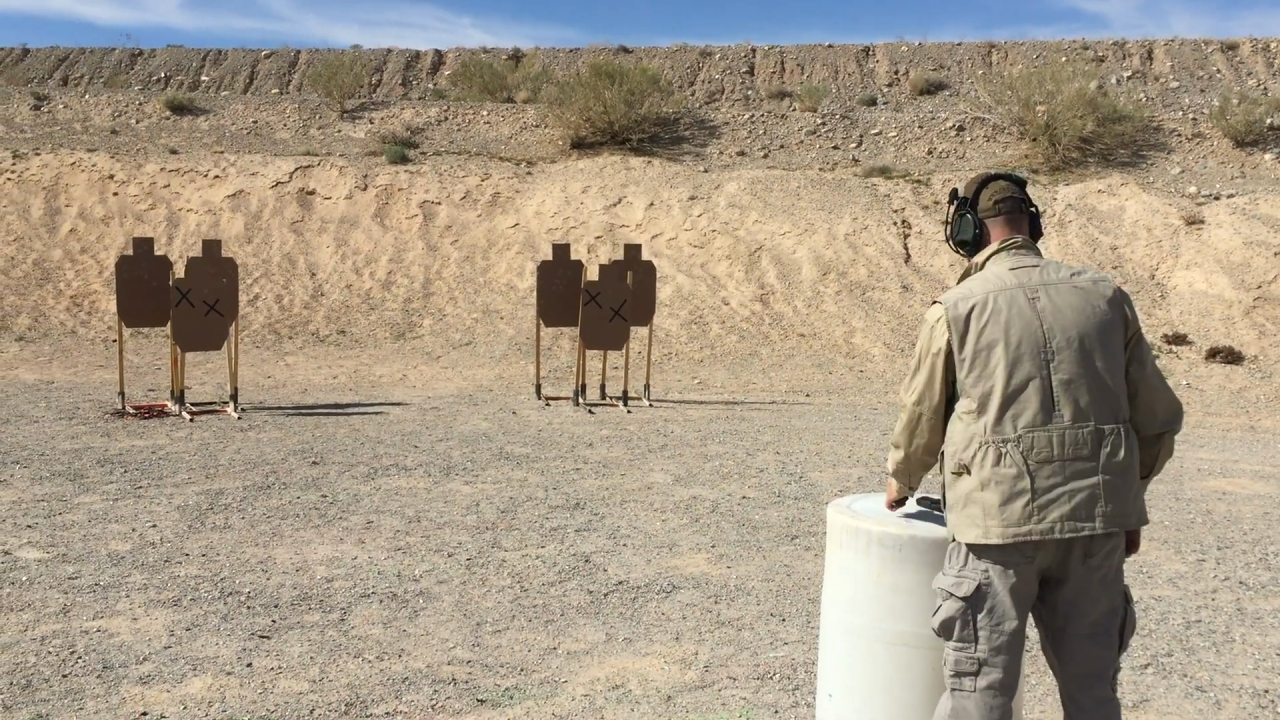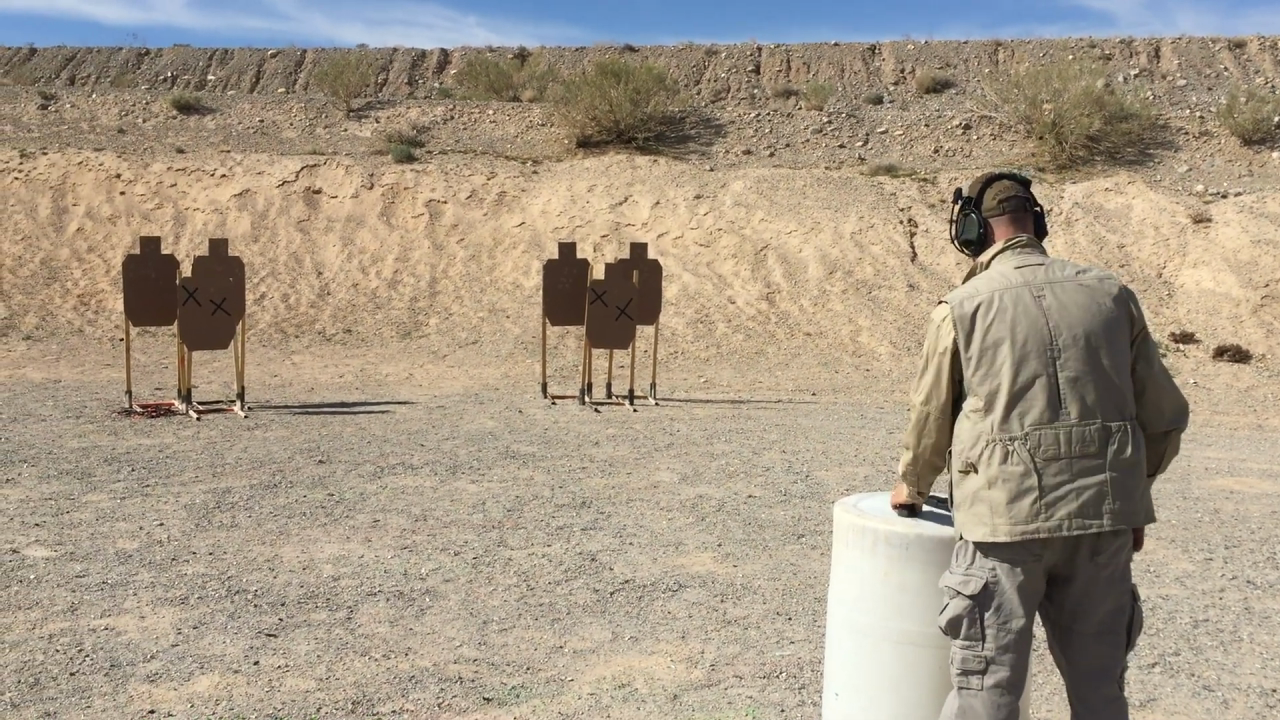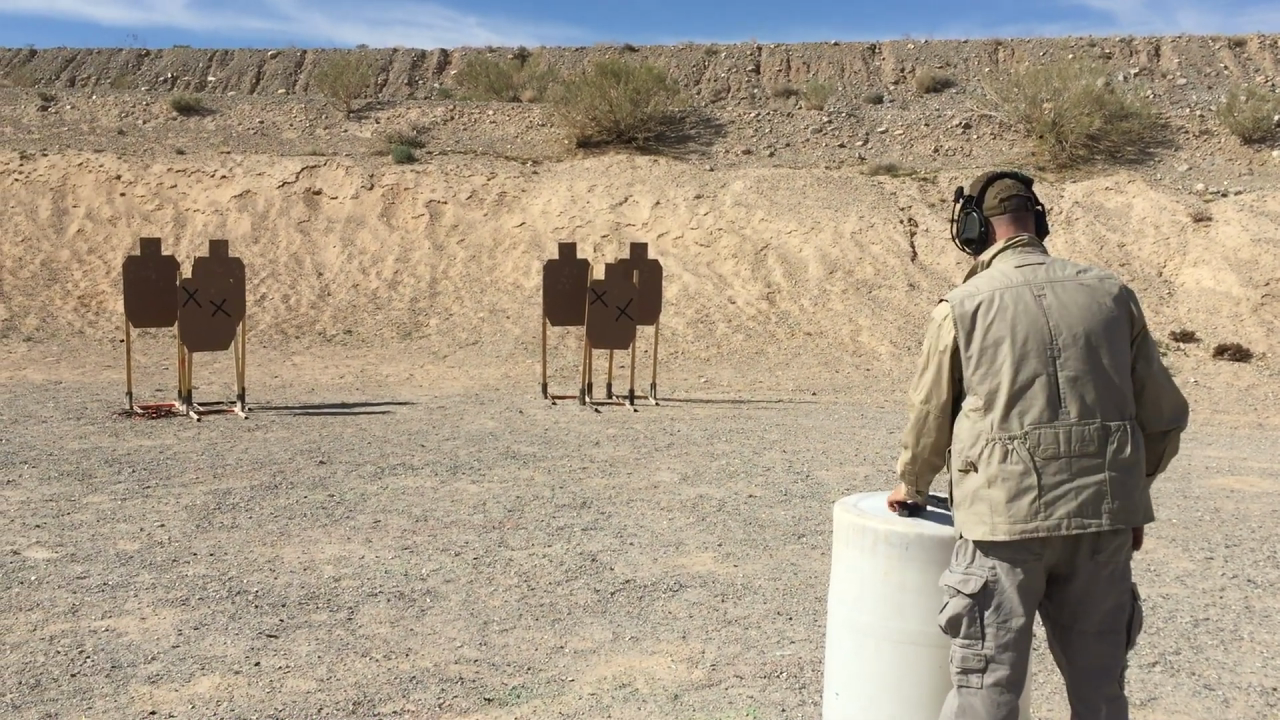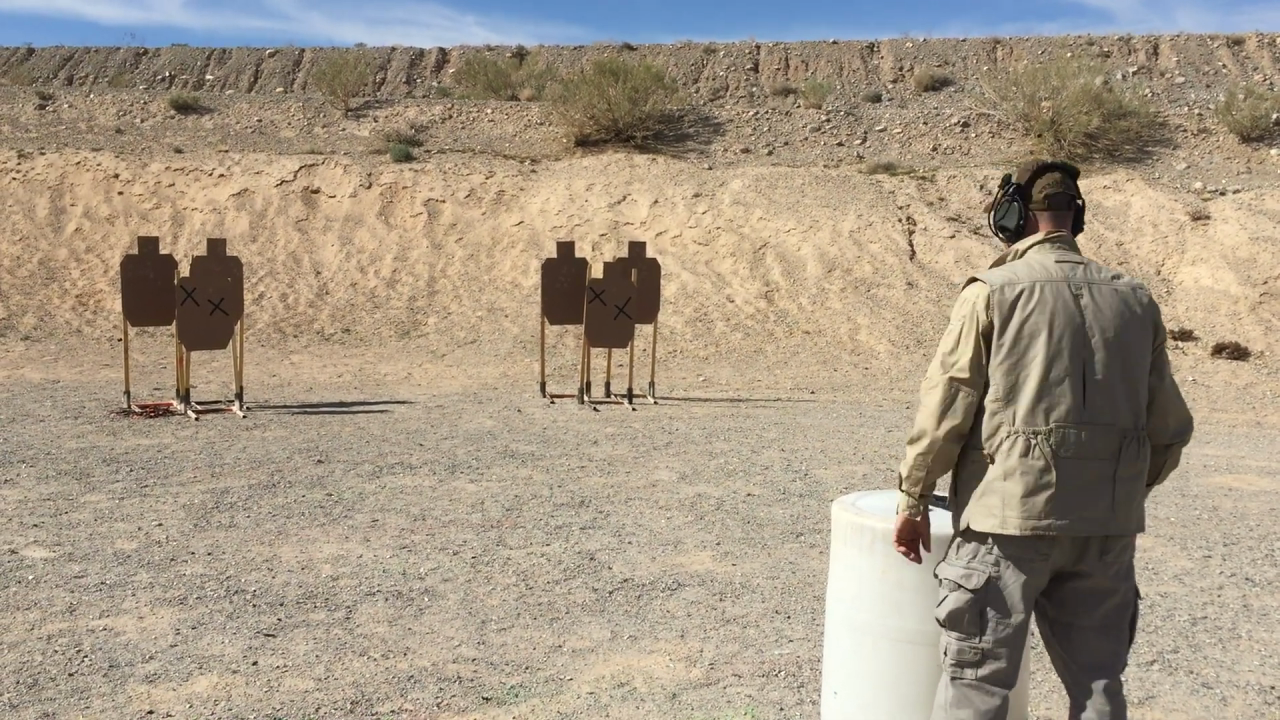
dt=0.4s
person 1, frame 1
left shoulder: (955, 308)
right shoulder: (1105, 297)
left elbow: (920, 417)
right elbow: (1157, 418)
left wrist: (901, 482)
right wrist: (1126, 500)
left hip: (998, 519)
right hip: (1094, 517)
person 1, frame 2
left shoulder: (961, 308)
right shoulder: (1111, 294)
left elbow: (930, 418)
right elbow: (1163, 416)
left wrist: (911, 486)
right wrist: (1129, 494)
left hip: (1006, 517)
right hip: (1103, 516)
person 1, frame 3
left shoulder: (961, 308)
right shoulder: (1111, 293)
left elbow: (929, 421)
right elbow: (1163, 414)
left wrist: (911, 486)
right wrist: (1128, 491)
left hip: (1006, 516)
right hip: (1101, 516)
person 1, frame 4
left shoulder: (990, 293)
right shoulder: (1135, 300)
left elbow: (944, 410)
right elbow: (1169, 427)
left wrist: (912, 498)
left hip: (1008, 516)
right hip: (1105, 523)
